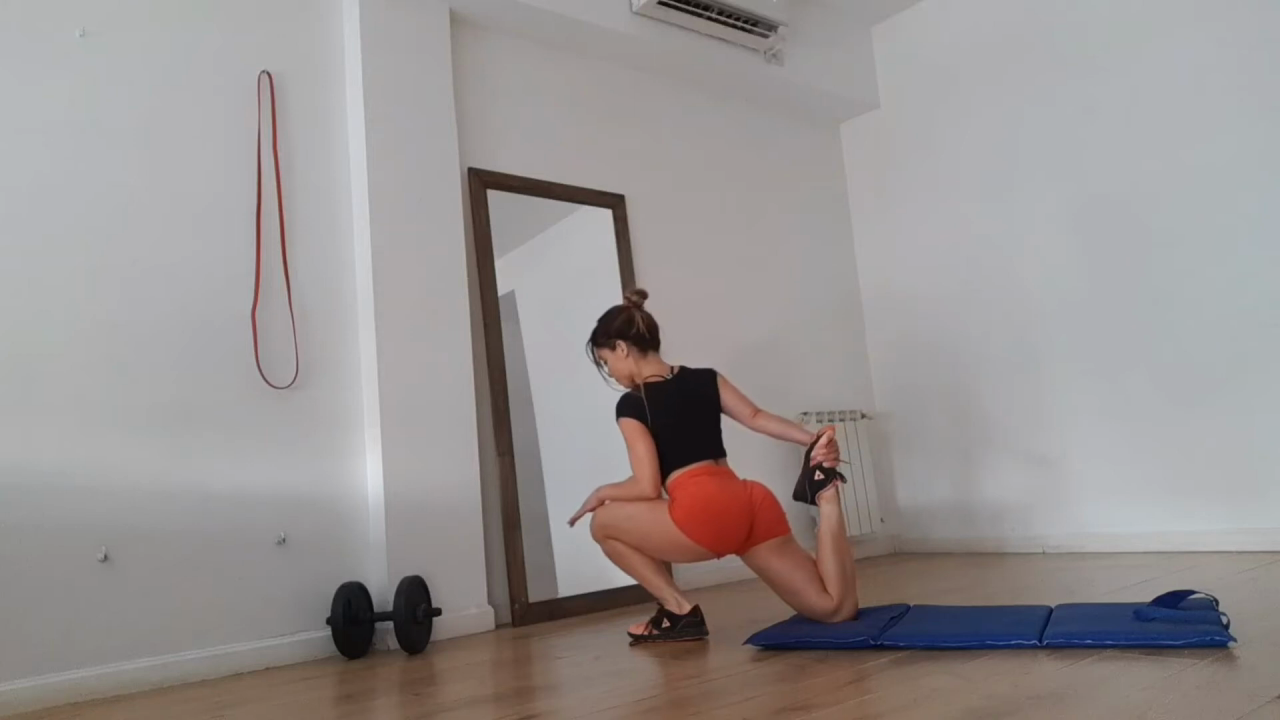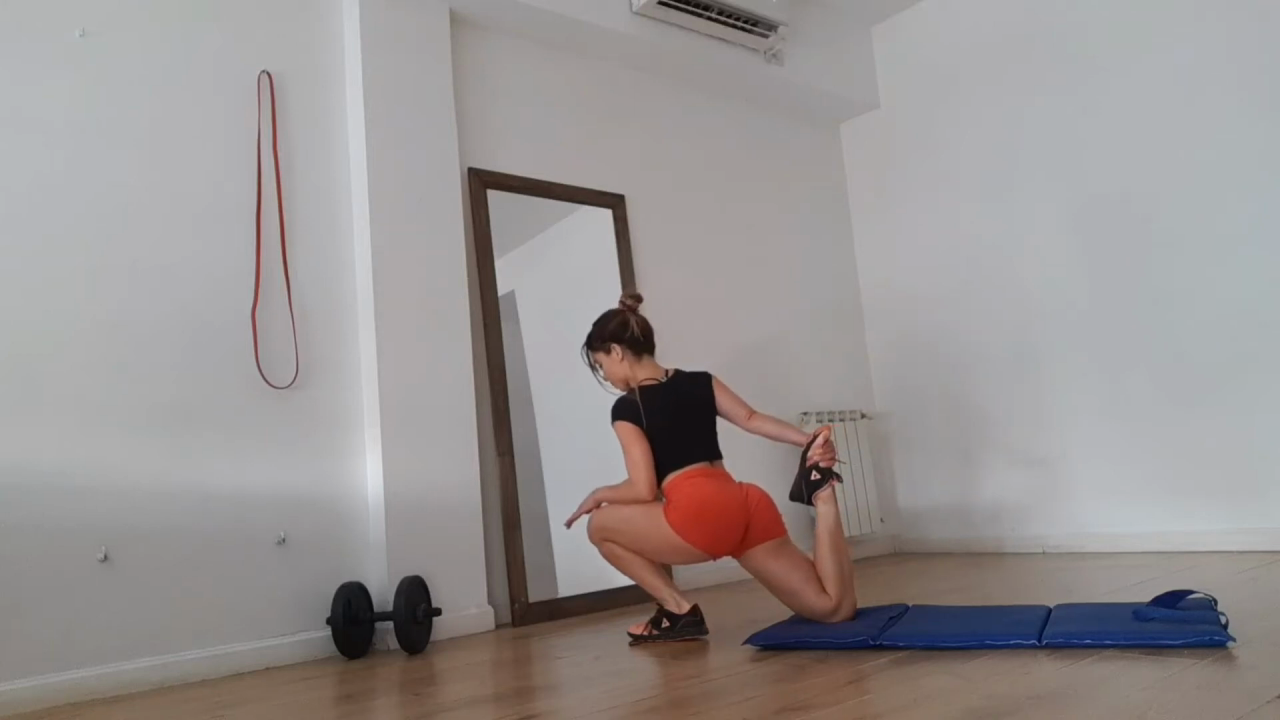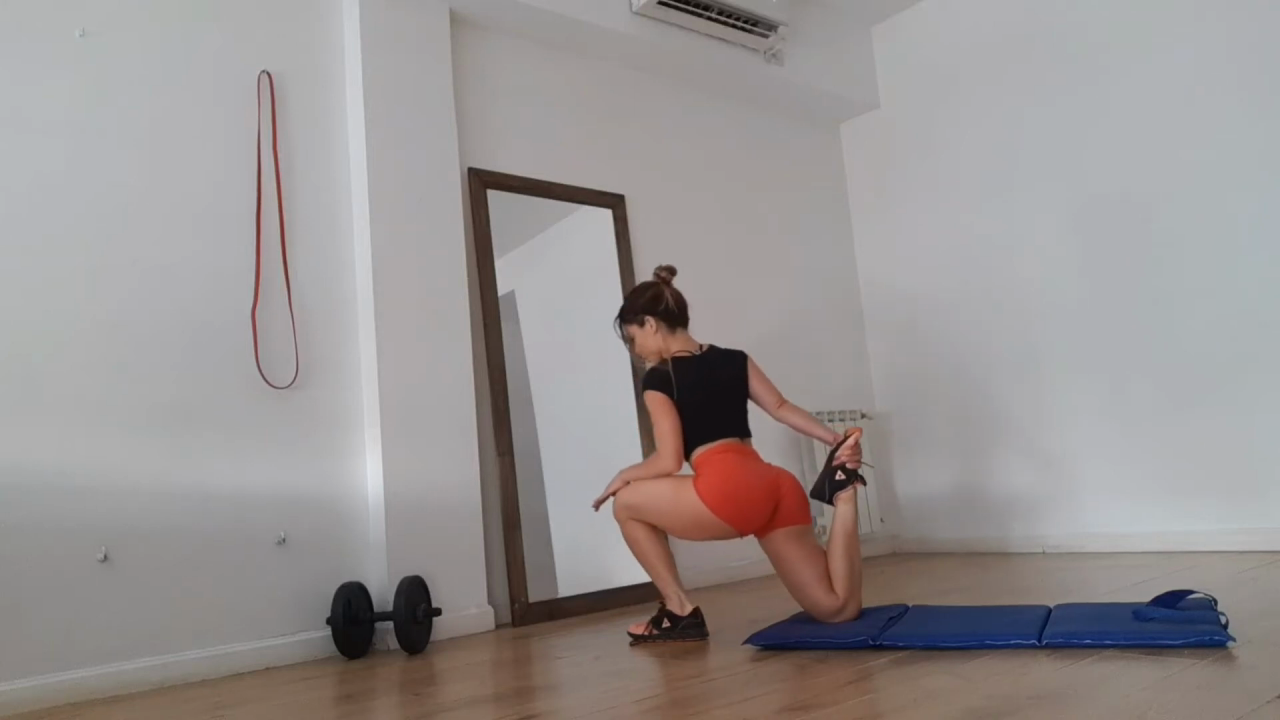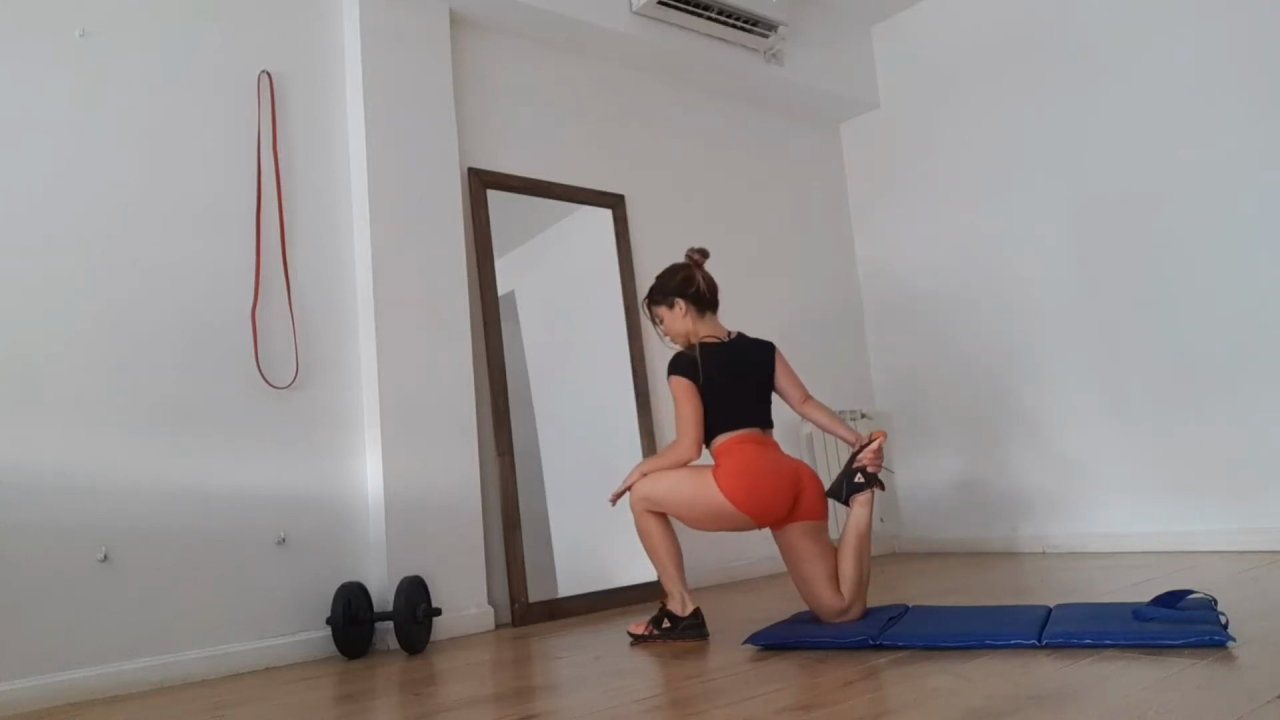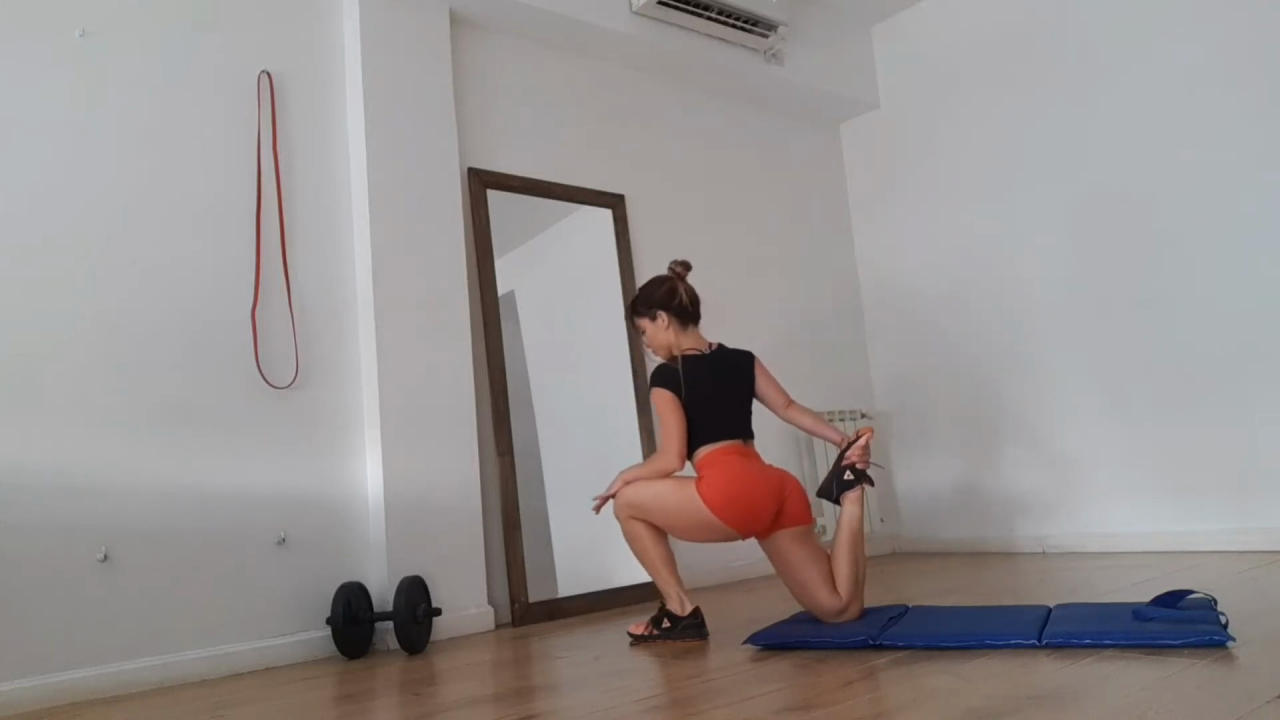
dt=1s
person 1, frame 1
left shoulder: (632, 405)
right shoulder: (706, 378)
left elbow: (648, 487)
right elbow: (755, 417)
left wrist: (603, 493)
right wrist: (814, 441)
left hip: (705, 513)
right hip: (753, 504)
left knee: (603, 522)
left ankle: (679, 612)
person 1, frame 2
left shoulder: (627, 408)
right shoulder: (699, 381)
left elbow: (643, 490)
right elbow: (751, 418)
left wrist: (599, 495)
right wrist: (810, 441)
left hip: (701, 515)
right hip: (749, 506)
left knee: (600, 525)
left ankle: (678, 611)
person 1, frame 3
left shoulder: (659, 379)
right shoulder: (734, 359)
left elbow: (668, 463)
right elbow: (781, 408)
left wrist: (624, 475)
right wrist: (837, 440)
left hip: (729, 490)
right hip: (778, 488)
left knee: (626, 503)
right knee: (838, 607)
left ankle: (681, 613)
person 1, frame 4
left shoulder: (685, 364)
right shoulder: (762, 349)
left elbow: (688, 449)
right elbow: (805, 403)
left wrist: (641, 469)
right wrist: (858, 442)
left hip: (750, 482)
right hip: (797, 481)
left knee: (643, 495)
right knee: (842, 608)
left ankle: (681, 612)
person 1, frame 5
left shoulder: (666, 377)
right shoulder: (742, 360)
left elbow: (671, 460)
right elbow: (789, 408)
left wrist: (624, 477)
right wrist: (844, 441)
left hip: (732, 493)
right hip: (778, 490)
left knee: (627, 501)
right knee: (839, 607)
left ankle: (680, 612)
